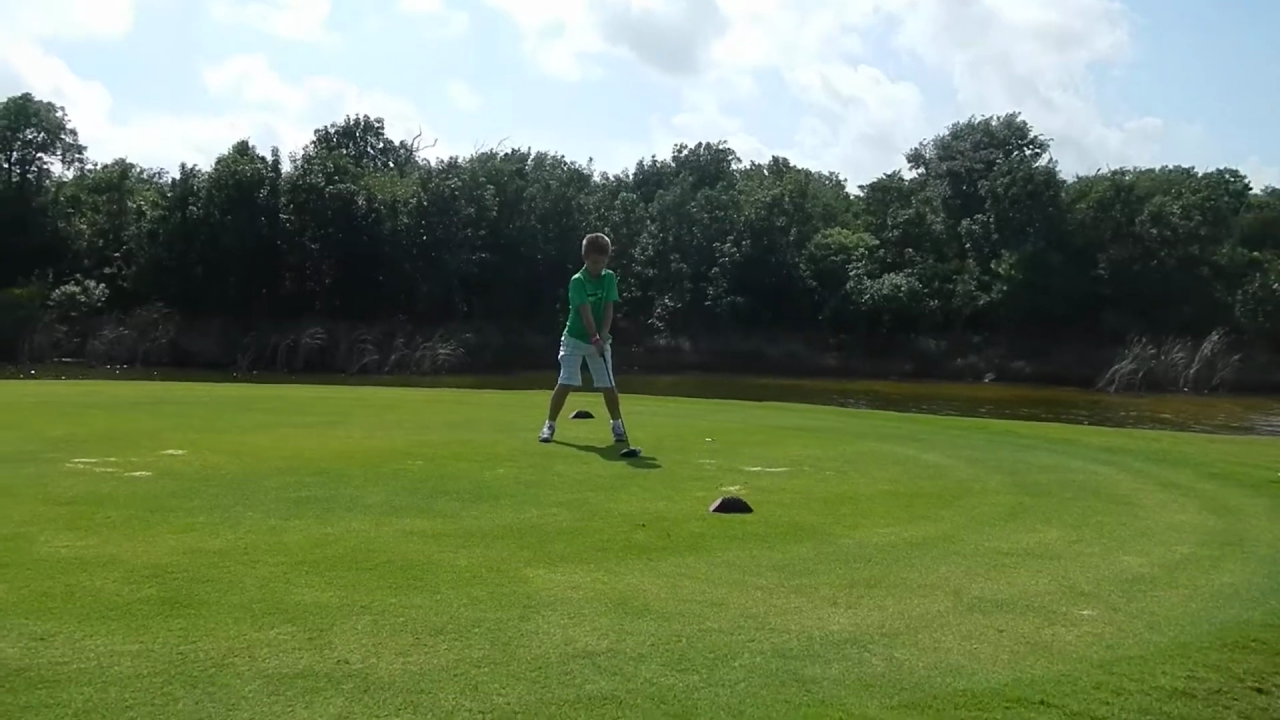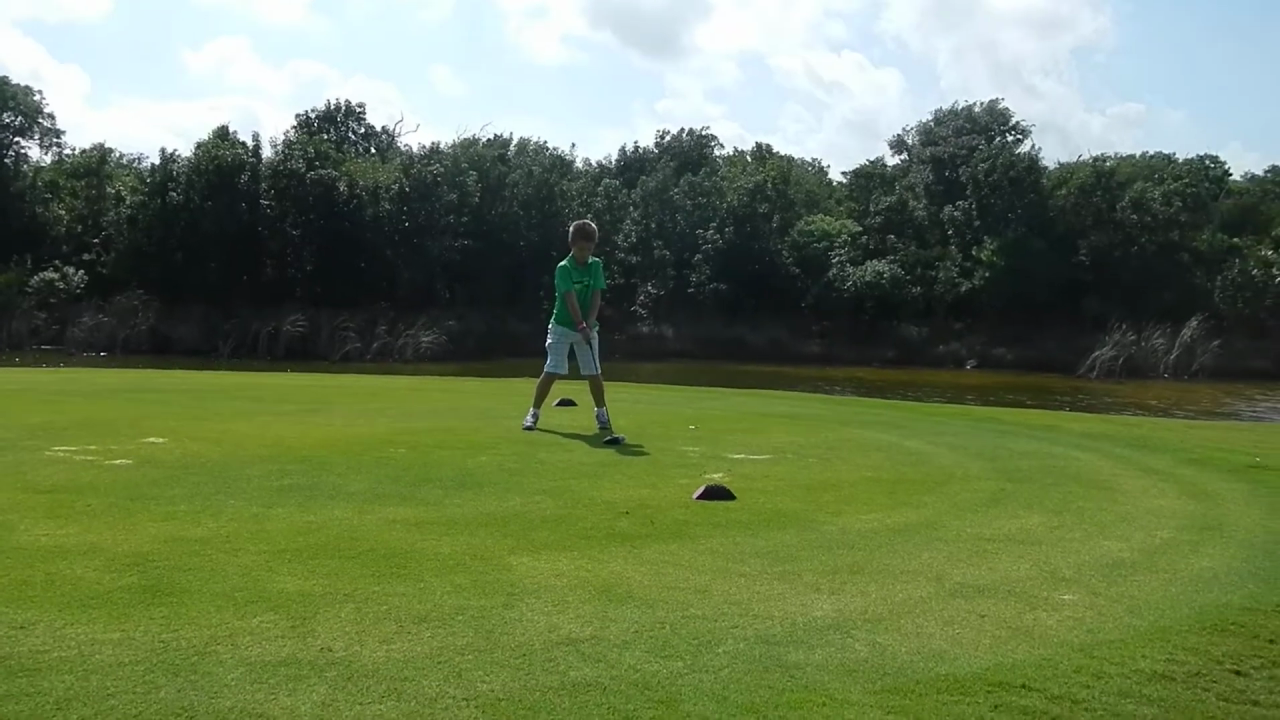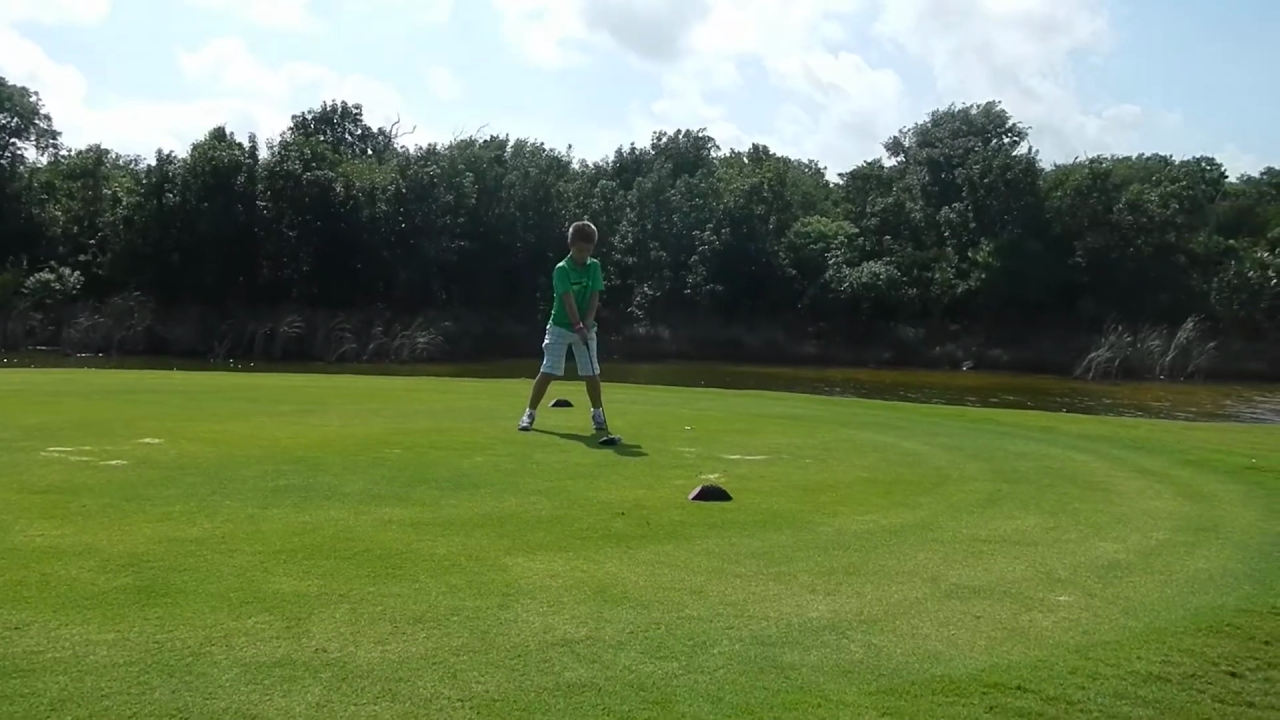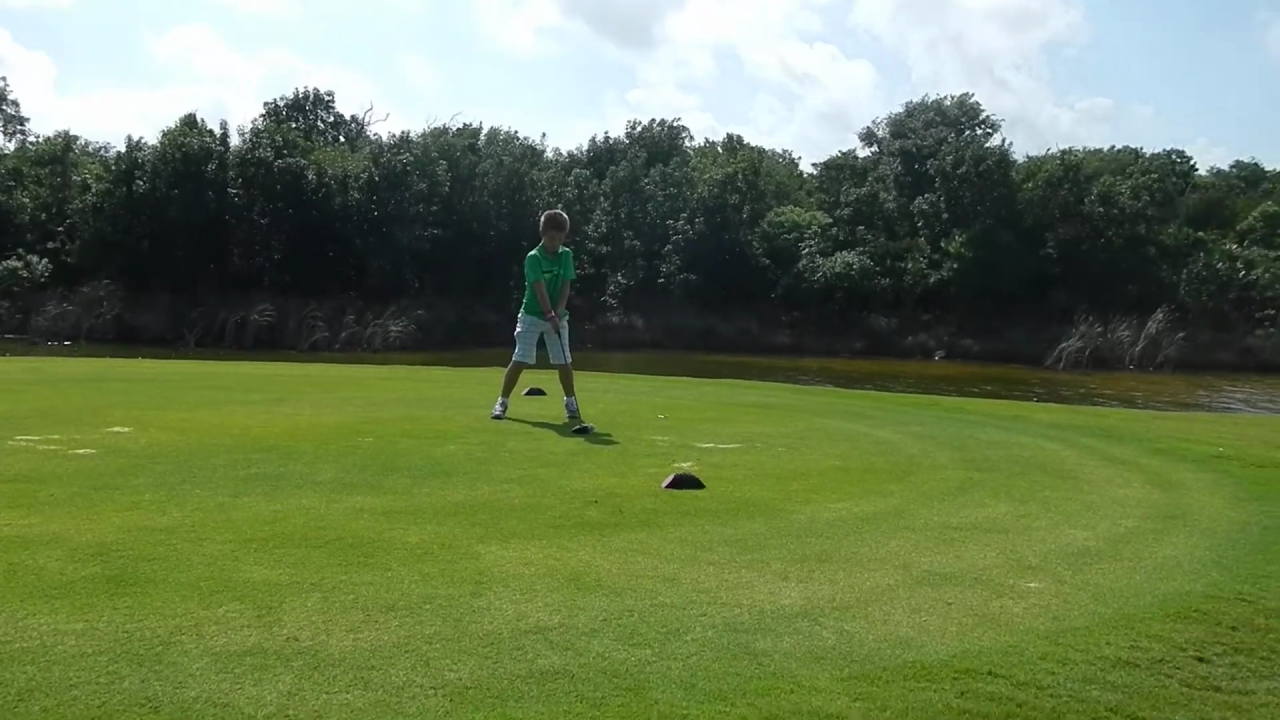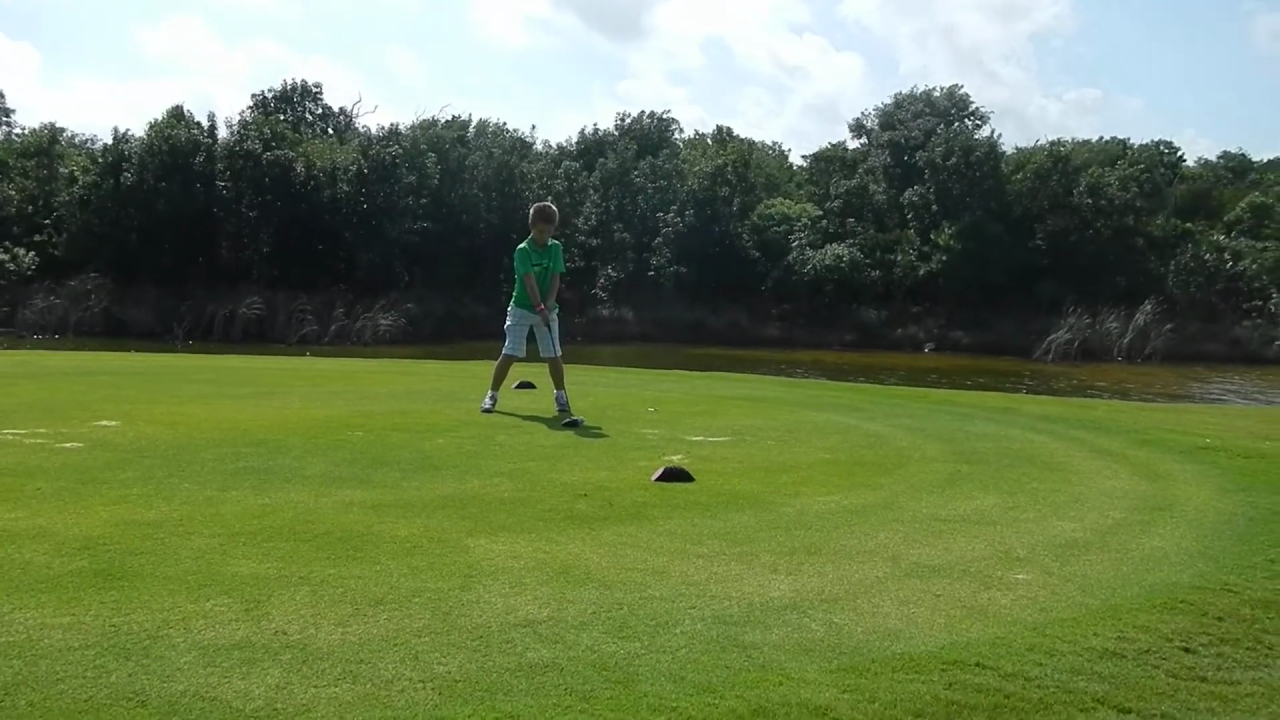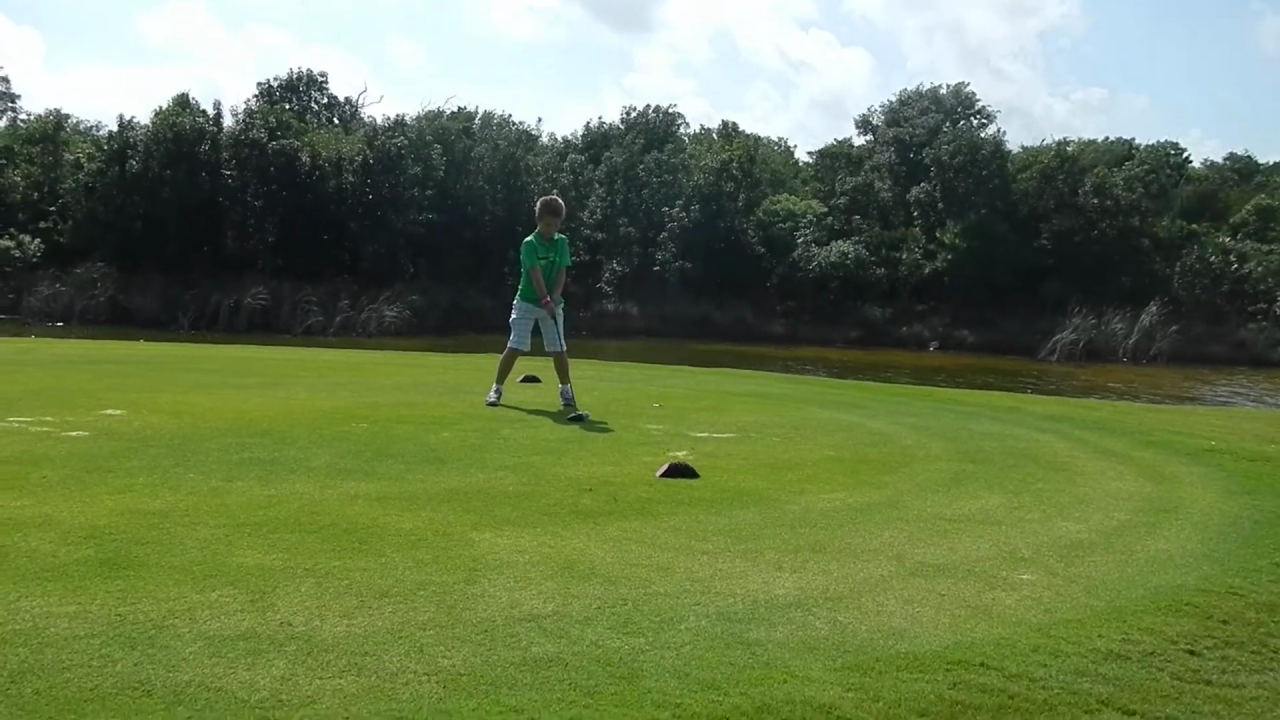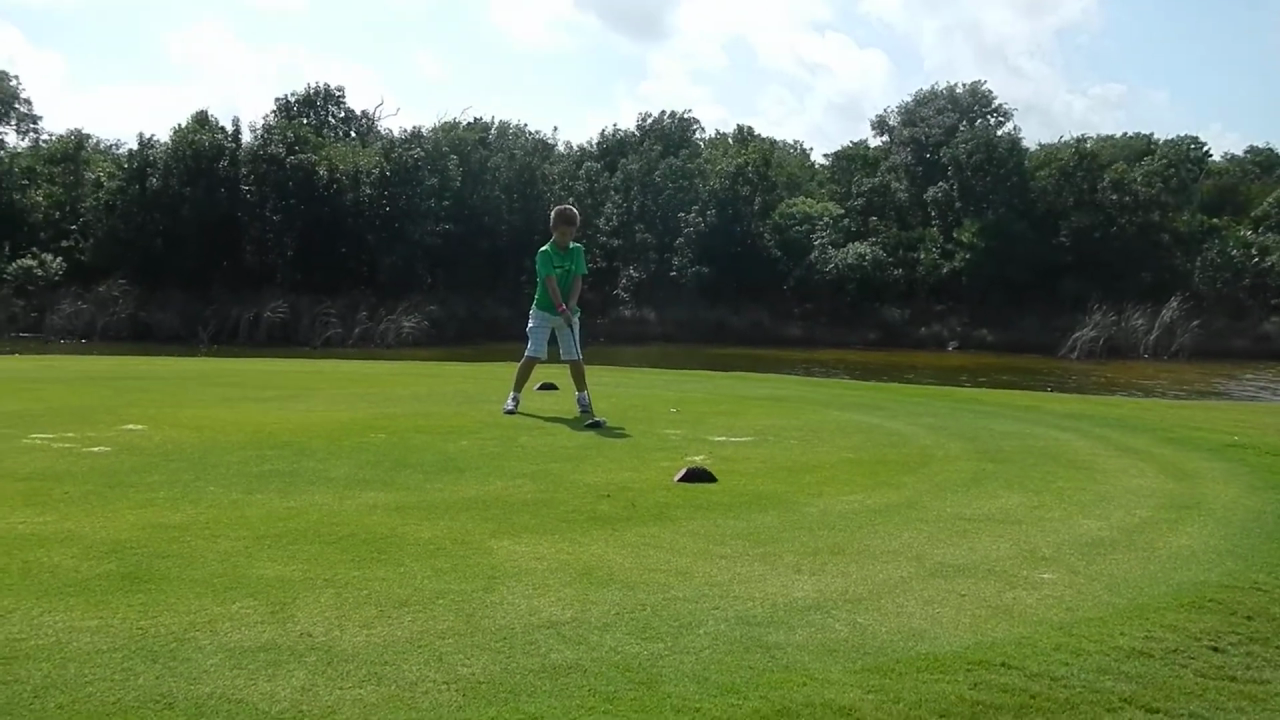
dt=0.2s
person 1, frame 1
left shoulder: (609, 278)
right shoulder: (577, 281)
left elbow: (609, 309)
right elbow: (585, 312)
left wrist: (602, 336)
right wrist: (594, 338)
left hip: (600, 339)
right hip: (575, 338)
left knee: (608, 384)
right knee: (565, 383)
left ankle: (617, 425)
right ankle: (549, 425)
person 1, frame 2
left shoulder: (596, 265)
right shoulder: (563, 268)
left elbow: (596, 297)
right elbow: (571, 300)
left wrist: (589, 323)
right wrist: (580, 325)
left hip: (587, 327)
right hip: (562, 326)
left knee: (593, 372)
right knee: (551, 371)
left ankle: (601, 413)
right ankle: (533, 412)
person 1, frame 3
left shoulder: (594, 266)
right shoulder: (562, 269)
left elbow: (594, 298)
right elbow: (569, 301)
left wrist: (587, 324)
right wrist: (578, 326)
left hip: (585, 328)
right hip: (560, 327)
left knee: (591, 373)
right knee: (548, 372)
left ankle: (597, 414)
right ankle: (530, 413)
person 1, frame 4
left shoulder: (566, 255)
right shoulder: (533, 258)
left elbow: (566, 286)
right elbow: (540, 289)
left wrist: (558, 312)
right wrist: (549, 315)
left hip: (557, 316)
right hip: (532, 315)
left knee: (564, 361)
right knee: (519, 360)
left ankle: (570, 402)
right ankle: (502, 401)
person 1, frame 5
left shoulder: (556, 248)
right shoulder: (523, 250)
left elbow: (556, 279)
right elbow: (530, 282)
left wrist: (548, 305)
right wrist: (539, 307)
left hip: (547, 309)
right hip: (522, 308)
left knee: (553, 355)
right knee: (509, 353)
left ankle: (560, 395)
right ankle: (492, 395)
person 1, frame 6
left shoulder: (562, 242)
right shoulder: (529, 243)
left elbow: (562, 273)
right elbow: (536, 275)
left wrist: (554, 298)
right wrist: (545, 300)
left hip: (552, 303)
right hip: (527, 302)
left knee: (558, 349)
right knee: (515, 347)
left ankle: (565, 389)
right ankle: (496, 388)
person 1, frame 7
left shoulder: (577, 251)
right shoulder: (544, 253)
left elbow: (577, 281)
right elbow: (551, 284)
left wrist: (570, 306)
right wrist: (561, 308)
left hip: (568, 311)
right hip: (543, 311)
left knee: (574, 357)
right knee: (532, 355)
left ankle: (582, 397)
right ankle: (514, 396)
